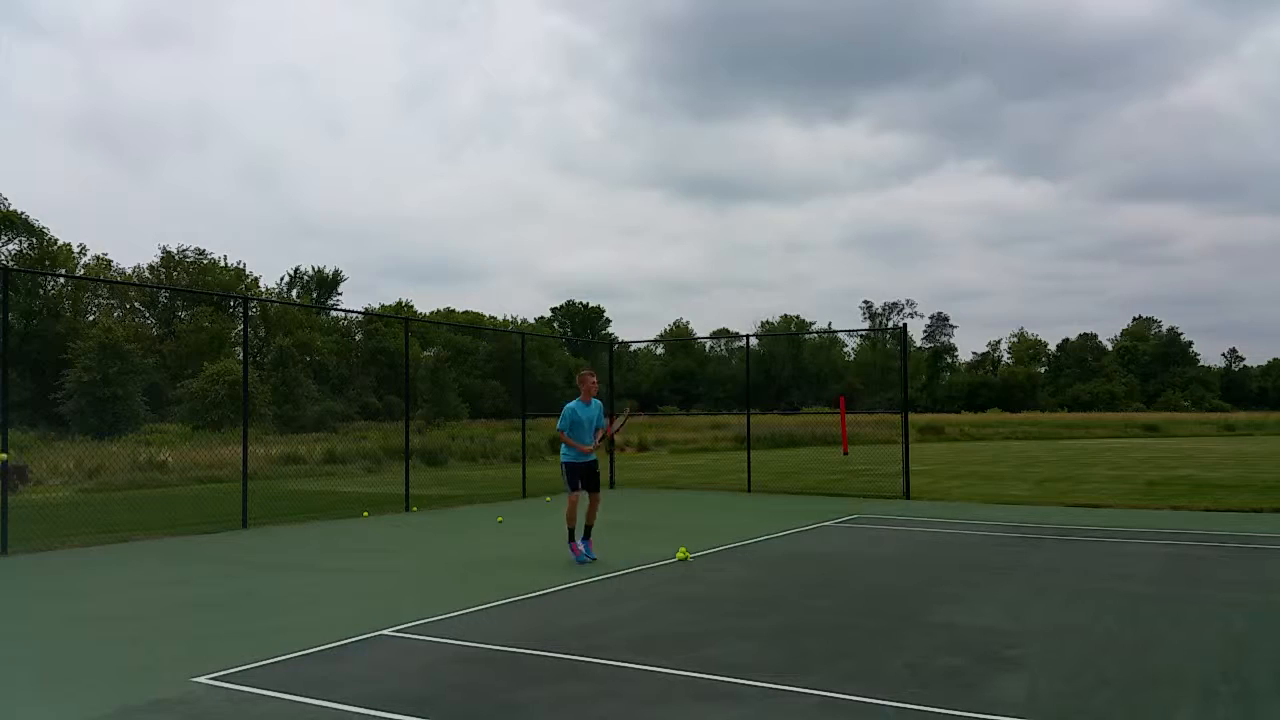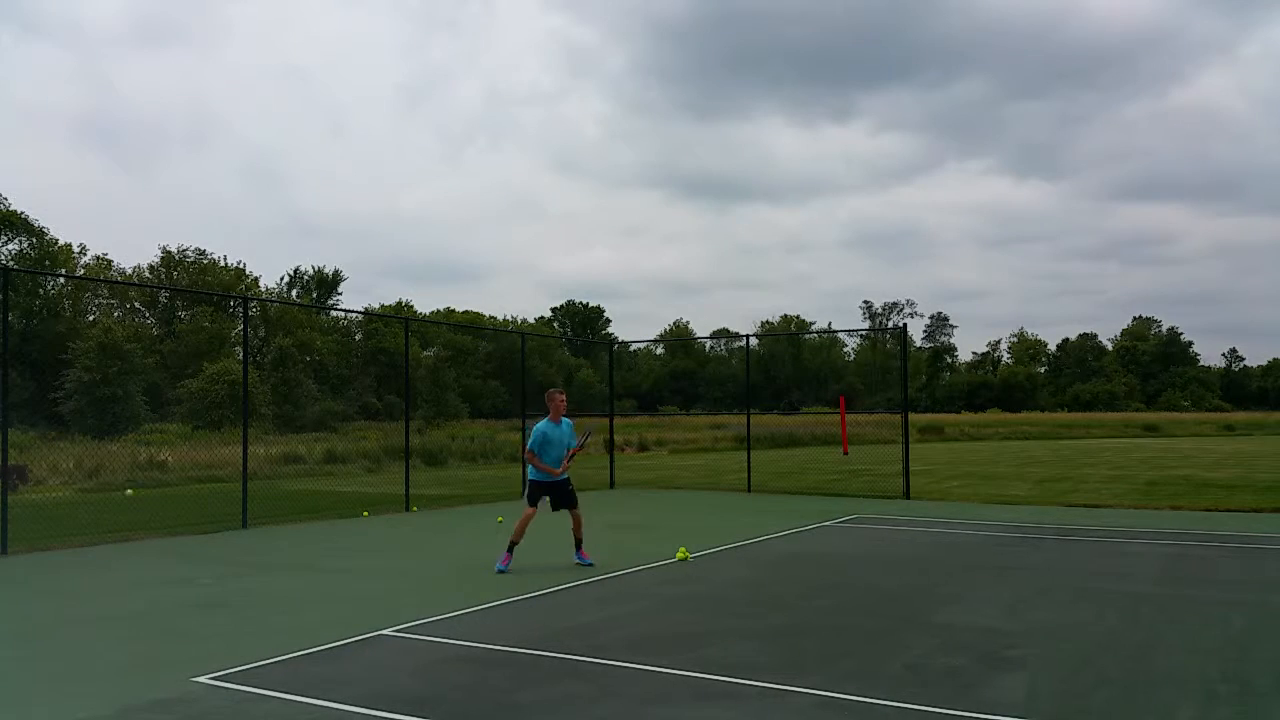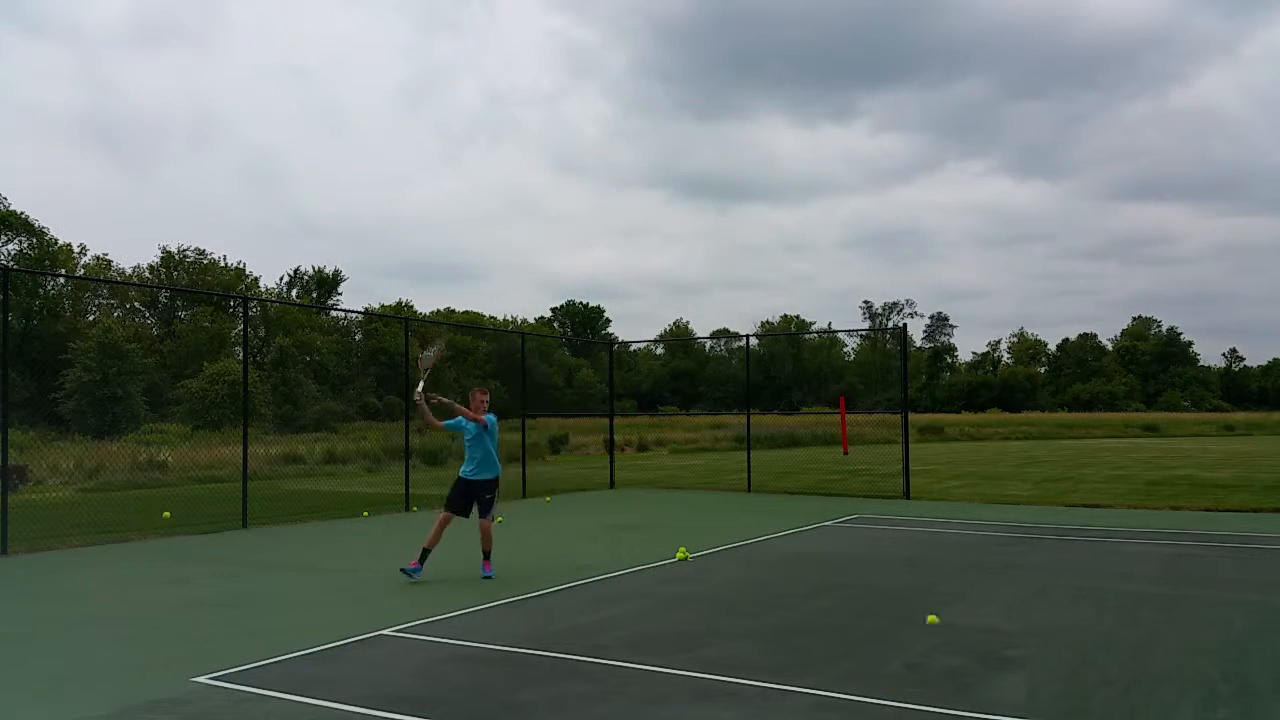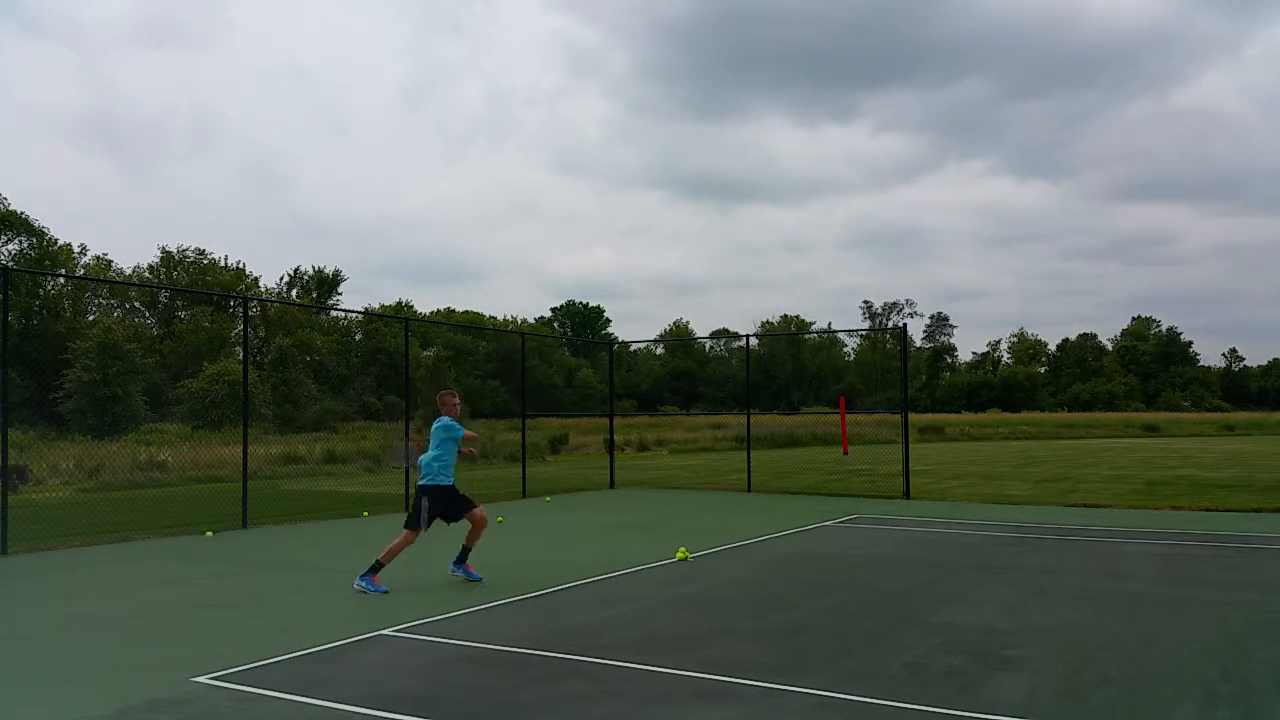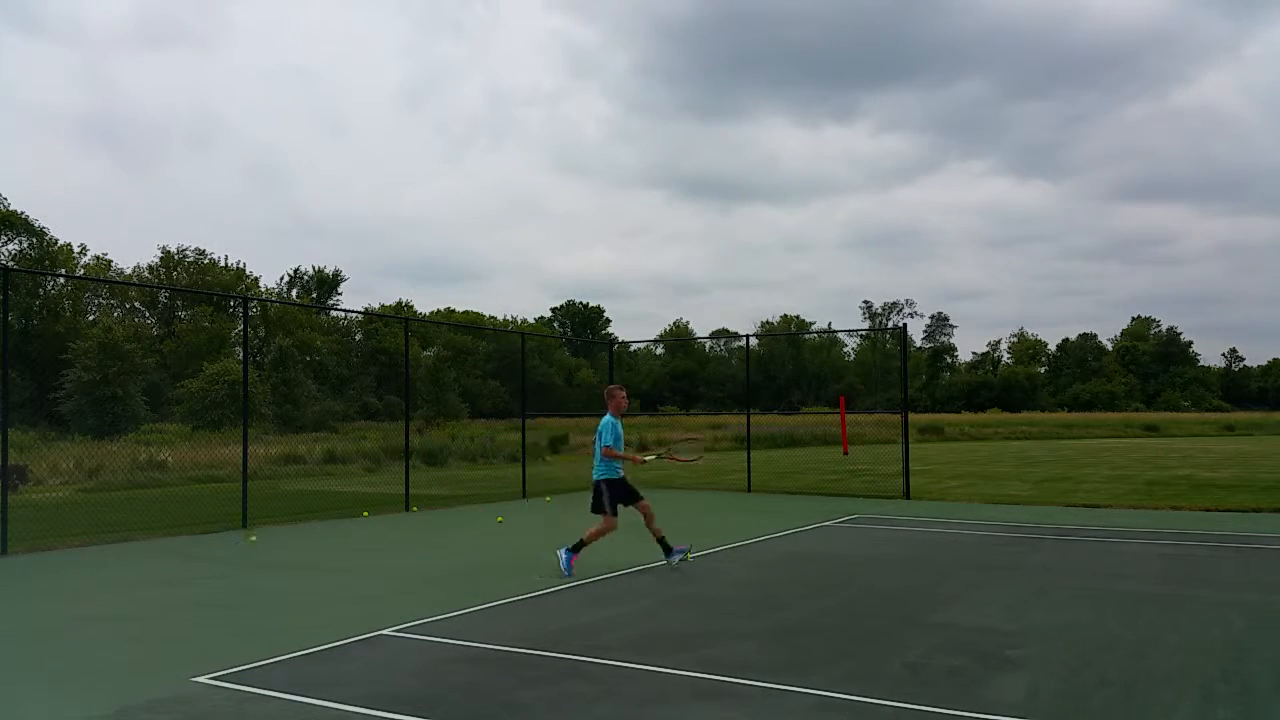
dt=0.7s
person 1, frame 1
left shoulder: (598, 405)
right shoulder: (570, 408)
right elbow: (559, 434)
left wrist: (596, 441)
right wrist: (580, 447)
left hip: (590, 459)
right hip: (571, 459)
left knee: (595, 498)
right knee: (574, 499)
left ankle: (585, 541)
right ankle: (572, 542)
person 1, frame 2
left shoulder: (568, 424)
right shoulder: (540, 429)
left elbow: (571, 449)
right elbow: (528, 455)
left wrist: (566, 463)
right wrist: (550, 470)
left hip: (561, 478)
right hip: (537, 478)
left knee: (576, 514)
right knee: (528, 514)
left ankle: (579, 552)
right ankle: (508, 554)
person 1, frame 3
left shoulder: (491, 420)
right shoulder: (462, 421)
left elbow: (474, 417)
right elbow: (435, 425)
left wrist: (449, 403)
right wrist: (422, 404)
left hip: (487, 479)
right hip: (466, 477)
left knee: (485, 525)
right knee: (443, 519)
left ankle: (486, 562)
right ankle: (419, 564)
person 1, frame 4
left shoulder: (444, 425)
right shoulder: (445, 424)
right elbow: (471, 436)
left wrist: (460, 451)
left hip: (446, 487)
right hip: (431, 487)
left knee: (481, 519)
right knee: (410, 536)
left ankle: (460, 564)
right ankle: (366, 576)
person 1, frame 5
left shoulder: (615, 420)
right shoulder: (608, 422)
right elbow: (606, 451)
right wrist: (630, 457)
left hip: (616, 476)
right hip: (606, 478)
left knee: (647, 510)
right knee: (609, 524)
left ankle: (668, 552)
right ankle: (570, 552)
